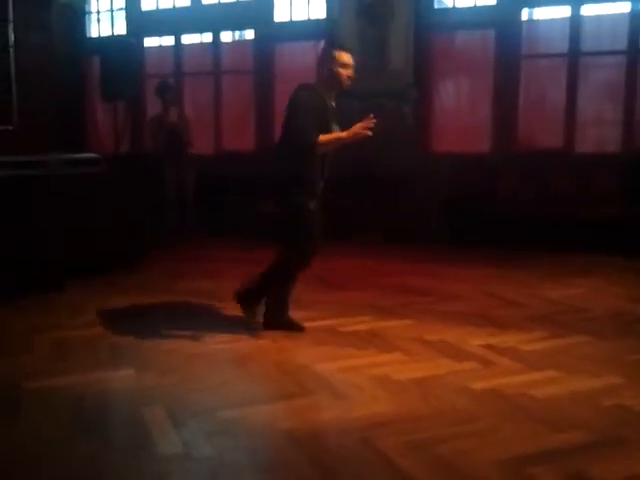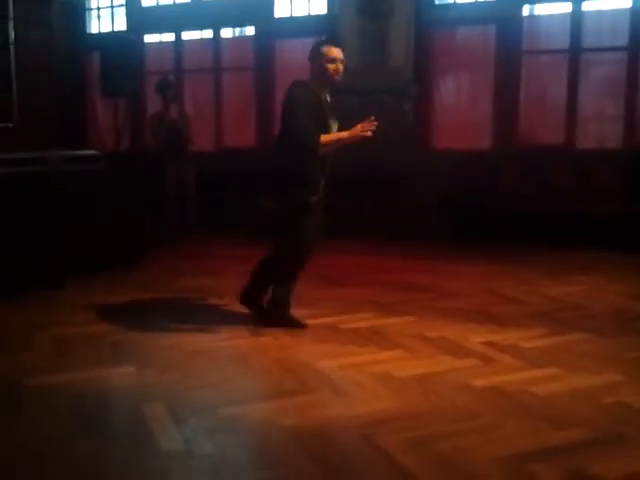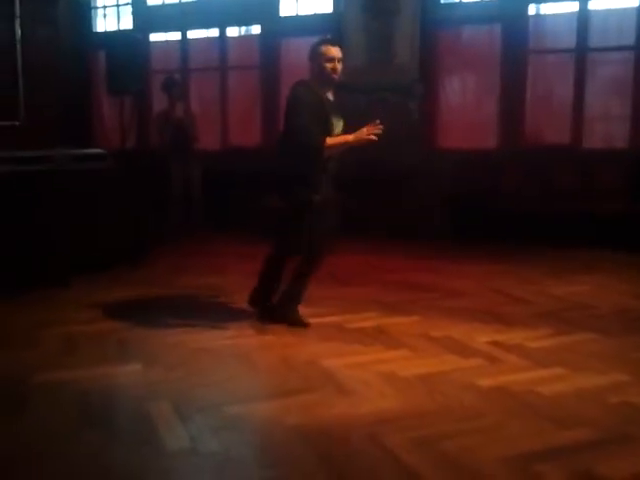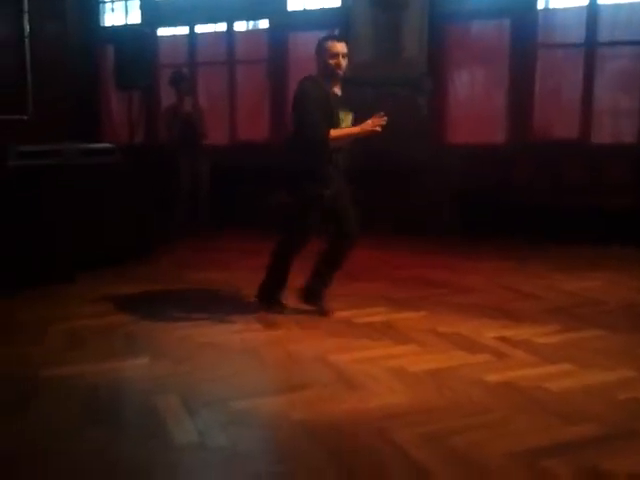
dt=0.1s
person 1, frame 1
left shoulder: (327, 102)
right shoulder: (306, 98)
right elbow: (305, 144)
right wrist: (347, 135)
left hip: (309, 189)
right hip: (297, 189)
left knee: (298, 251)
right knee: (301, 251)
left ankle: (276, 311)
right ankle: (252, 296)
person 1, frame 2
left shoulder: (324, 98)
right shoulder: (302, 95)
right elbow: (306, 143)
right wrist: (348, 135)
left hip: (311, 185)
right hip: (298, 185)
left knee: (297, 247)
right knee: (291, 247)
left ankle: (277, 308)
right ankle: (255, 295)
person 1, frame 3
left shoulder: (329, 98)
right shoulder: (302, 96)
right elbow: (312, 145)
right wrist: (354, 138)
left hip: (321, 185)
right hip: (302, 185)
left knee: (318, 246)
right knee: (289, 245)
left ankle: (288, 303)
right ankle: (262, 299)
person 1, frame 4
left shoulder: (339, 93)
right shoulder: (309, 91)
right elbow: (316, 138)
right wrist: (360, 129)
left hip: (334, 179)
right hip: (313, 180)
left knee: (347, 234)
right knee: (295, 238)
left ankle: (314, 290)
right ankle: (269, 293)
person 2, frame 1
left shoulder: (181, 118)
right shoulder: (156, 121)
left elbow: (187, 143)
right elbow: (156, 147)
left wrist: (178, 125)
right wrist: (167, 126)
left hip: (182, 163)
right hip: (166, 165)
left knee: (187, 201)
right knee: (172, 201)
right ankle: (173, 233)
person 2, frame 2
left shoulder: (182, 115)
right shoulder: (156, 118)
left elbow: (188, 140)
right elbow: (157, 144)
left wrist: (178, 122)
right wrist: (167, 123)
left hip: (183, 159)
right hip: (167, 161)
left knee: (188, 197)
right knee: (172, 197)
right ankle: (172, 231)
person 2, frame 3
left shoulder: (187, 114)
right shoulder: (162, 117)
left elbow: (194, 139)
right elbow: (162, 143)
left wrist: (184, 121)
right wrist: (173, 122)
left hip: (189, 158)
right hip: (172, 160)
left knee: (194, 196)
right knee: (177, 197)
person 2, frame 4
left shoulder: (196, 108)
right shoulder: (170, 111)
left elbow: (202, 134)
right elbow: (171, 137)
left wrist: (193, 115)
right wrist: (181, 117)
left hip: (197, 153)
right hip: (181, 155)
left knee: (202, 191)
right knee: (185, 191)
left ankle: (202, 225)
right ankle: (186, 225)
